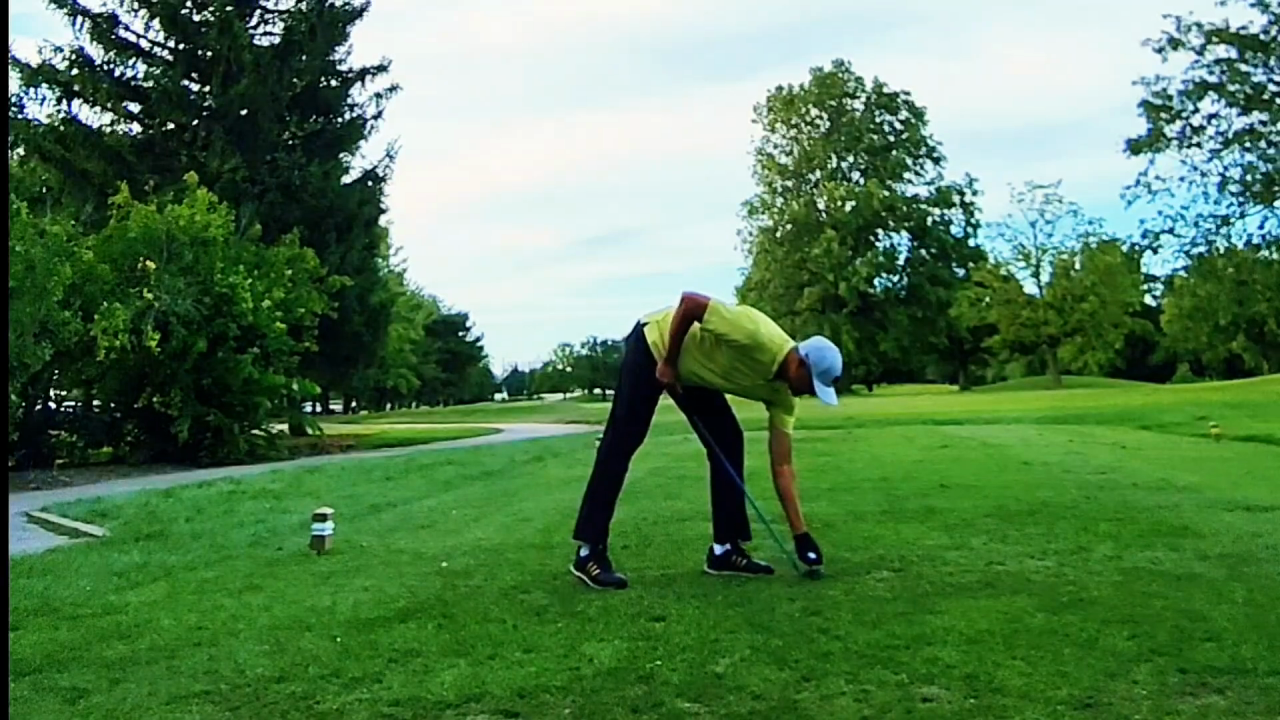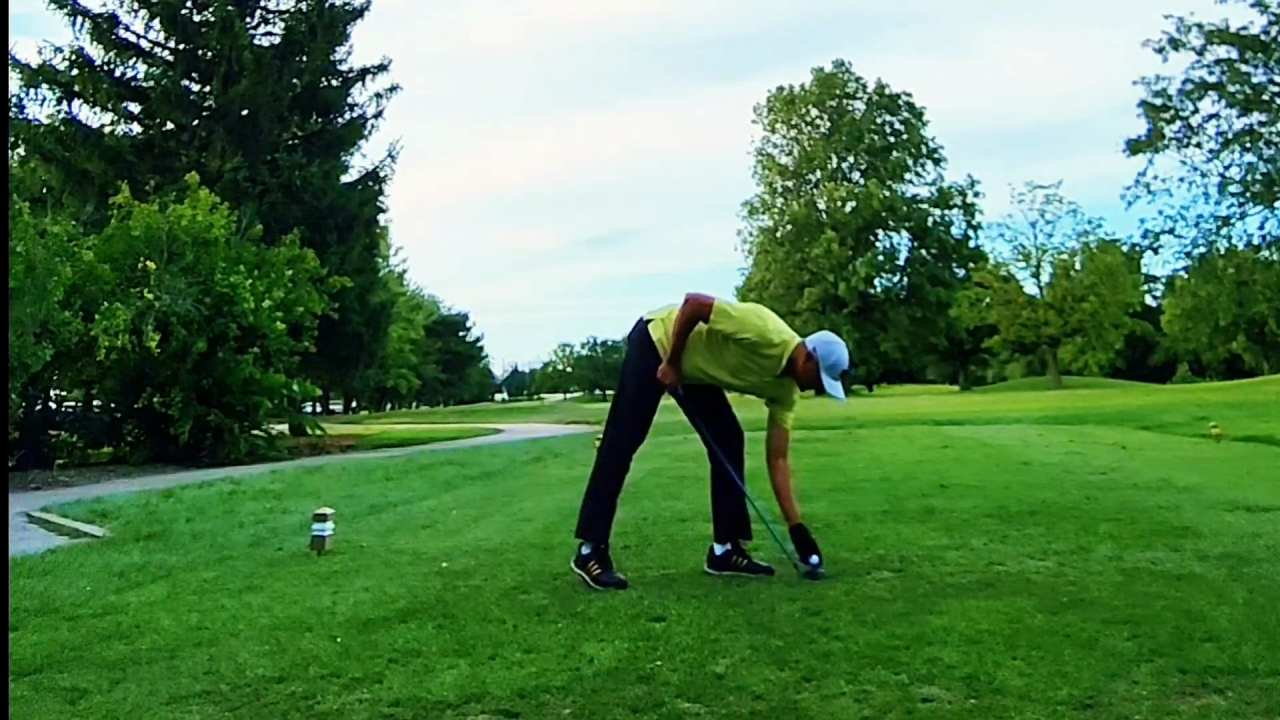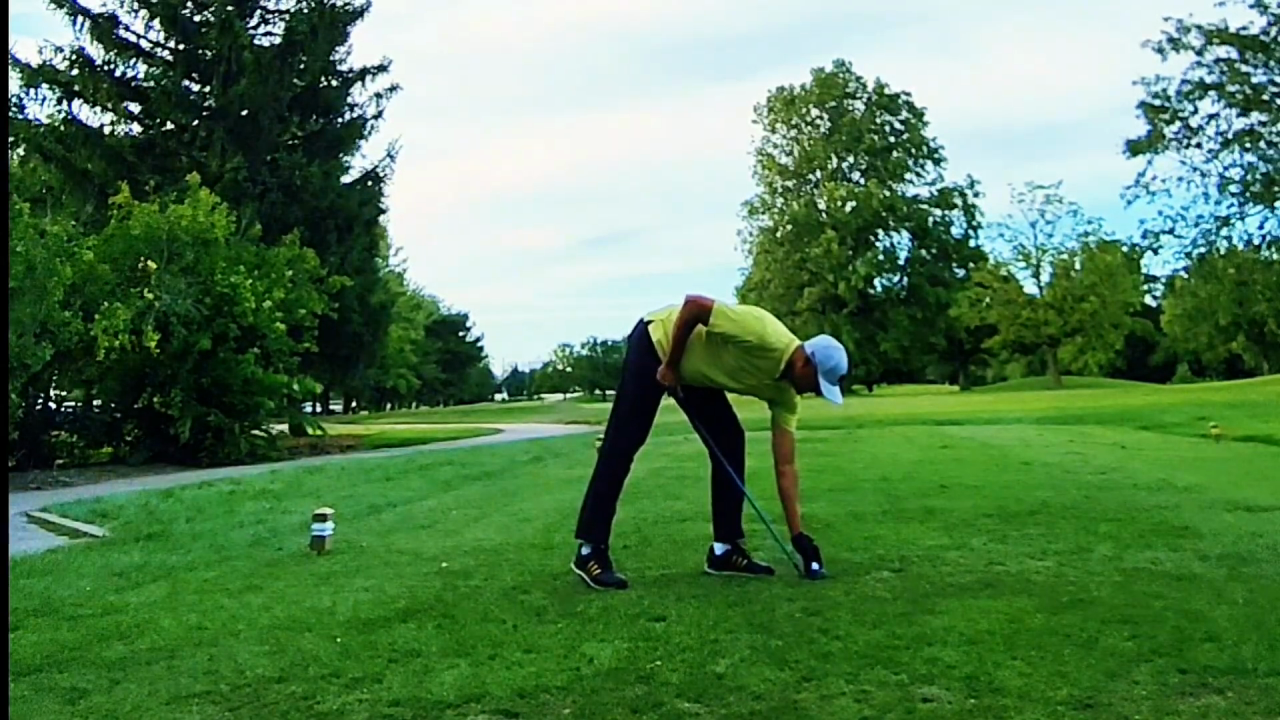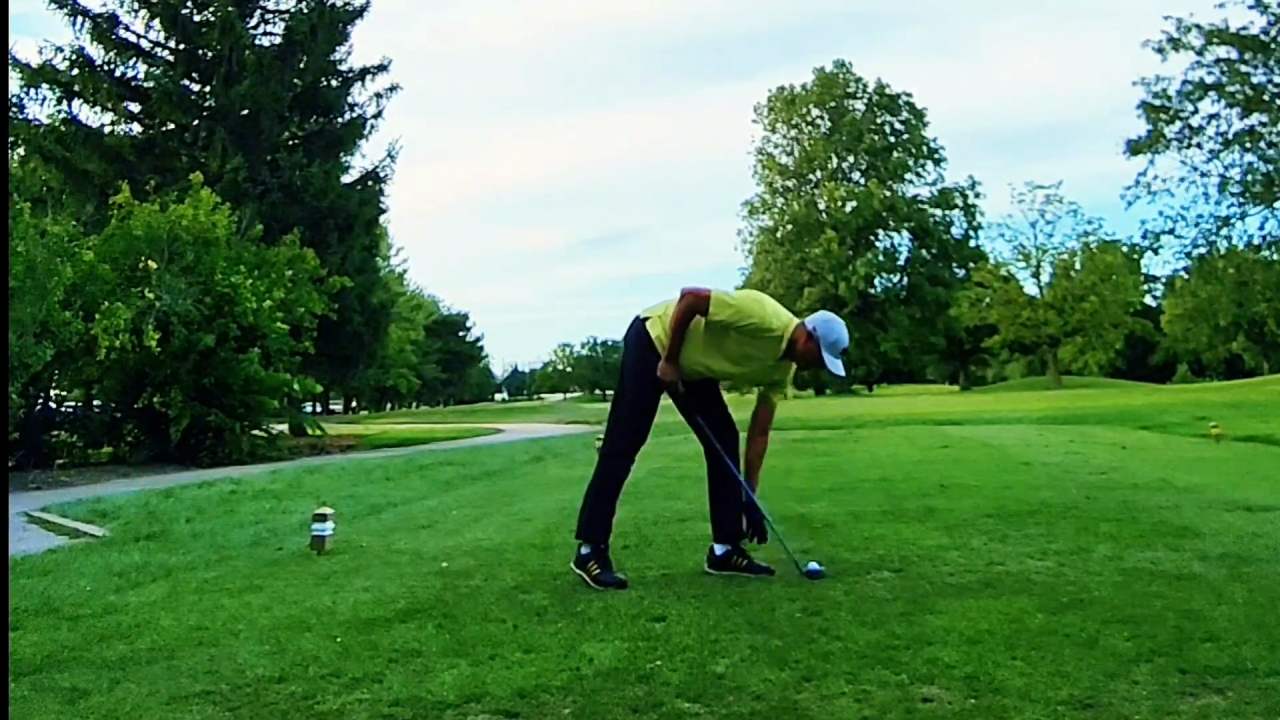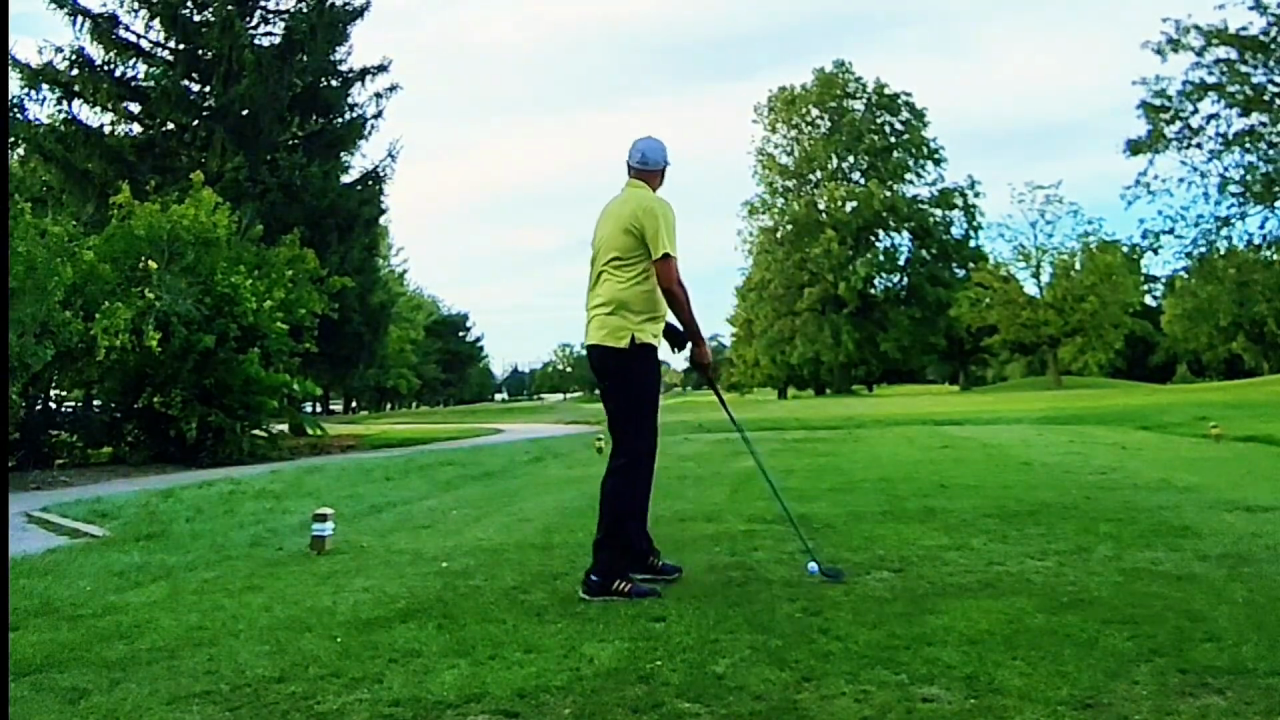
dt=1s
person 1, frame 1
left shoulder: (780, 391)
right shoulder: (756, 333)
left elbow: (782, 465)
right elbow: (688, 301)
left wrist: (800, 532)
right wrist: (668, 362)
left hip: (693, 371)
right hip: (654, 344)
left knee: (728, 444)
right knee: (621, 445)
left ankle: (725, 548)
right ankle: (590, 552)
person 1, frame 2
left shoulder: (784, 387)
right shoulder: (763, 330)
left elbow: (777, 459)
right elbow: (692, 302)
left wrist: (795, 525)
right wrist: (671, 363)
left hip: (694, 369)
right hip: (657, 341)
left knee: (729, 443)
right knee: (622, 443)
left ankle: (725, 548)
right ankle: (591, 551)
person 1, frame 3
left shoulder: (784, 391)
right shoulder: (762, 333)
left elbow: (785, 466)
right elbow: (692, 304)
left wrist: (798, 534)
right wrist: (671, 365)
left hip: (695, 372)
right hip: (658, 342)
left knee: (731, 443)
right knee: (623, 445)
left ankle: (725, 548)
right ankle: (591, 551)
person 1, frame 4
left shoulder: (782, 367)
right shoulder: (760, 315)
left elbow: (759, 431)
right elbow: (688, 298)
left wrist: (749, 498)
right wrist: (669, 361)
right hip: (653, 339)
left knee: (724, 441)
right knee: (624, 444)
left ankle: (725, 548)
right ankle: (590, 550)
person 1, frame 5
left shoulder: (611, 209)
right shoulder: (655, 208)
right elbow: (670, 284)
left wrist: (664, 326)
right wrist: (698, 340)
left hip: (603, 339)
right hip: (628, 343)
left knee: (633, 451)
right knee: (632, 456)
left ankle: (635, 553)
right ankle: (604, 572)
